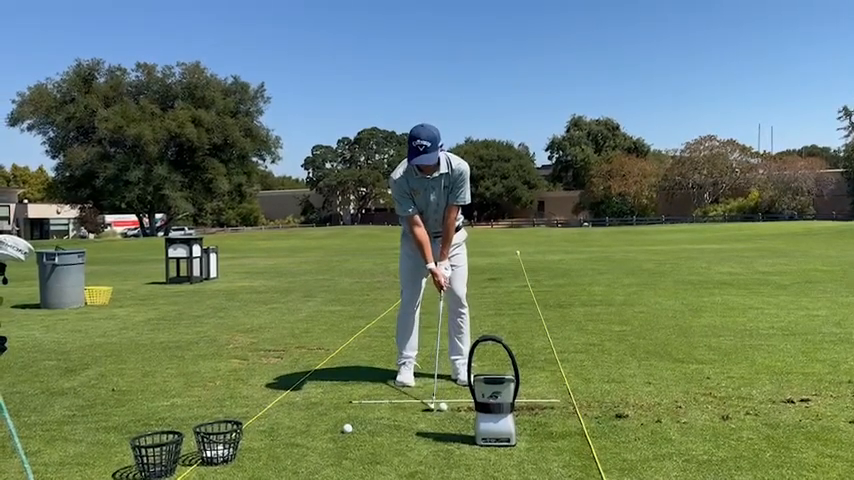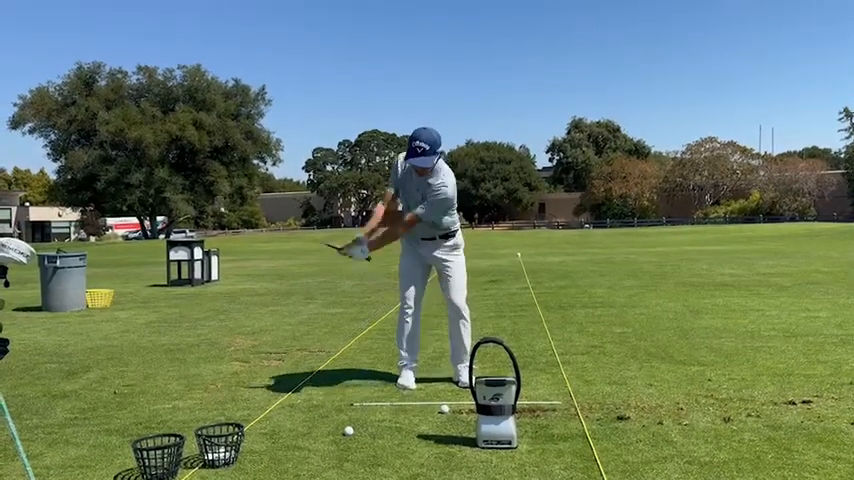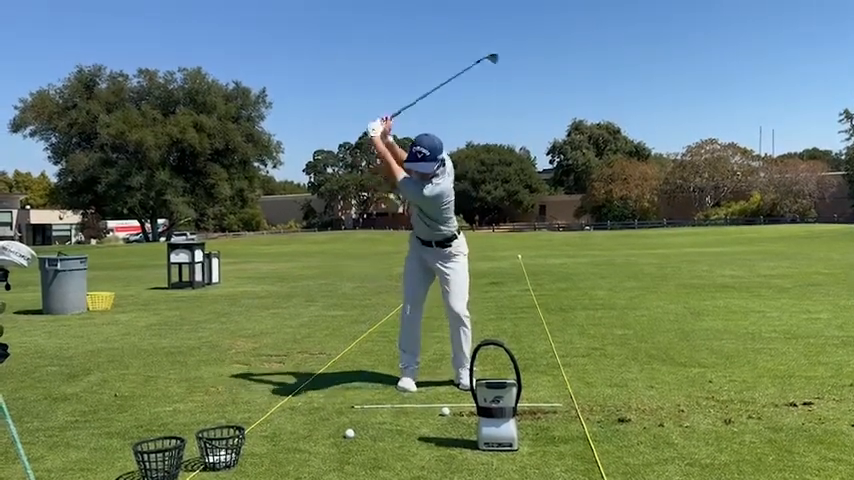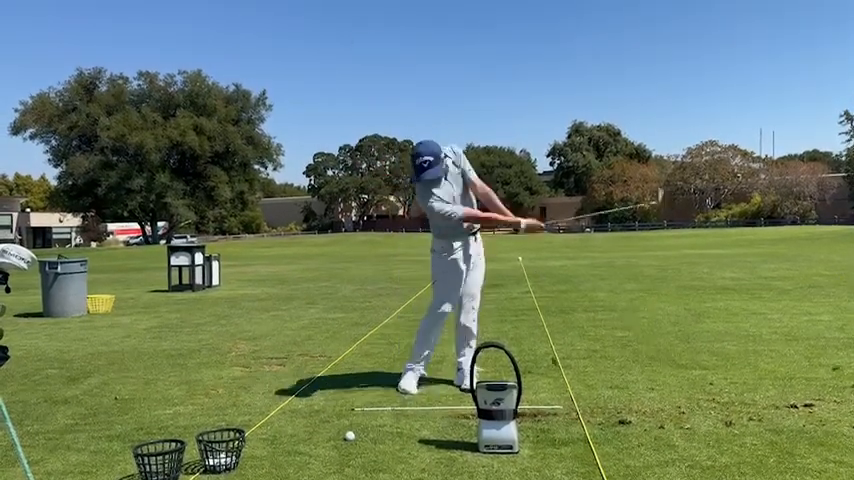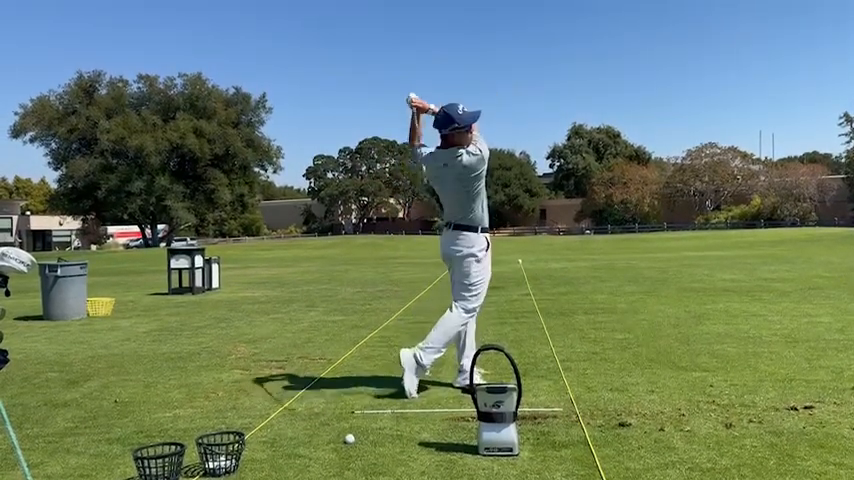
dt=0.4s
person 1, frame 1
left shoulder: (458, 169)
right shoulder: (399, 178)
left elbow: (451, 217)
right elbow: (415, 224)
left wrist: (443, 259)
right wrist: (431, 265)
left hip: (451, 238)
right hip: (415, 240)
left knee: (458, 300)
right knee: (410, 301)
left ankle: (460, 365)
right ankle: (406, 364)
person 1, frame 2
left shoulder: (443, 185)
right shoulder: (403, 163)
left elbow: (406, 223)
right elbow: (387, 203)
left wrist: (369, 247)
right wrist: (363, 236)
left hip: (447, 244)
right hip: (411, 241)
left knee: (456, 305)
right knee: (409, 305)
left ankle: (463, 367)
right ankle: (407, 367)
person 1, frame 3
left shoulder: (433, 191)
right shoulder: (439, 160)
left elbow: (398, 176)
right elbow: (406, 164)
left wrist: (379, 144)
right wrist: (387, 138)
left hip: (448, 250)
right hip: (420, 245)
left knee: (456, 310)
right knee: (411, 305)
left ankle: (463, 370)
right ankle: (408, 369)
person 1, frame 4
left shoulder: (452, 154)
right shoulder: (428, 197)
left elbow: (480, 189)
right elbow: (472, 217)
left wrist: (510, 217)
right wrist: (517, 224)
left hip: (473, 242)
right hip: (448, 248)
left knee: (469, 307)
right knee: (442, 307)
left ankle: (465, 370)
right ankle: (414, 369)
person 1, frame 5
left shoulder: (430, 160)
right shoulder: (477, 157)
left elbow: (415, 144)
right elbow: (473, 135)
left wrist: (416, 114)
right wrist: (433, 110)
left hip: (452, 238)
right hip: (473, 242)
left knee: (465, 305)
right knee: (466, 309)
left ankle: (466, 374)
right ankle: (419, 359)
